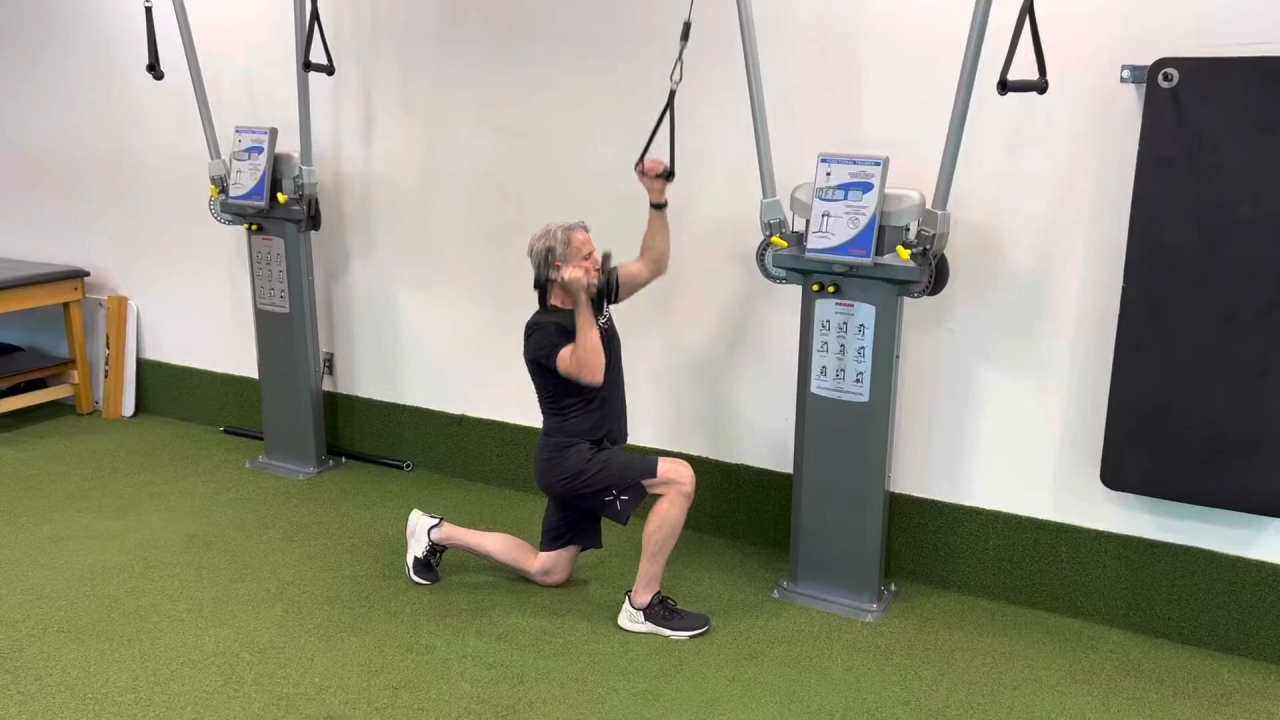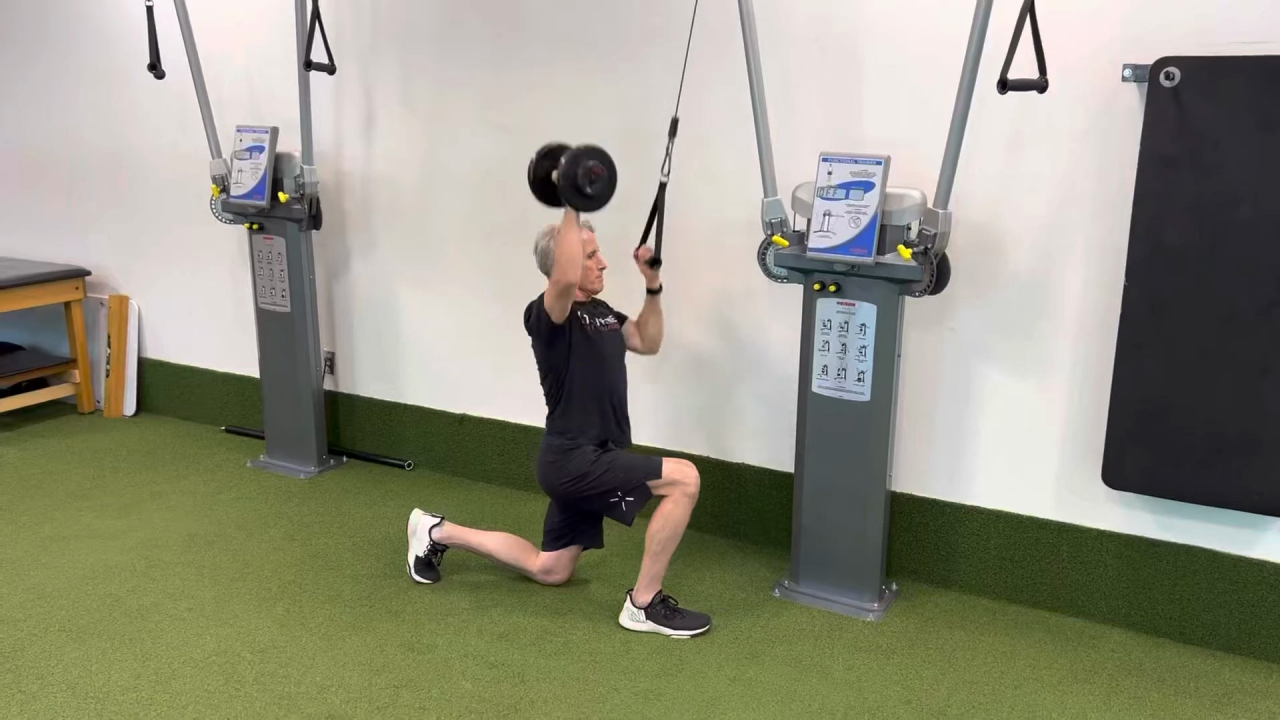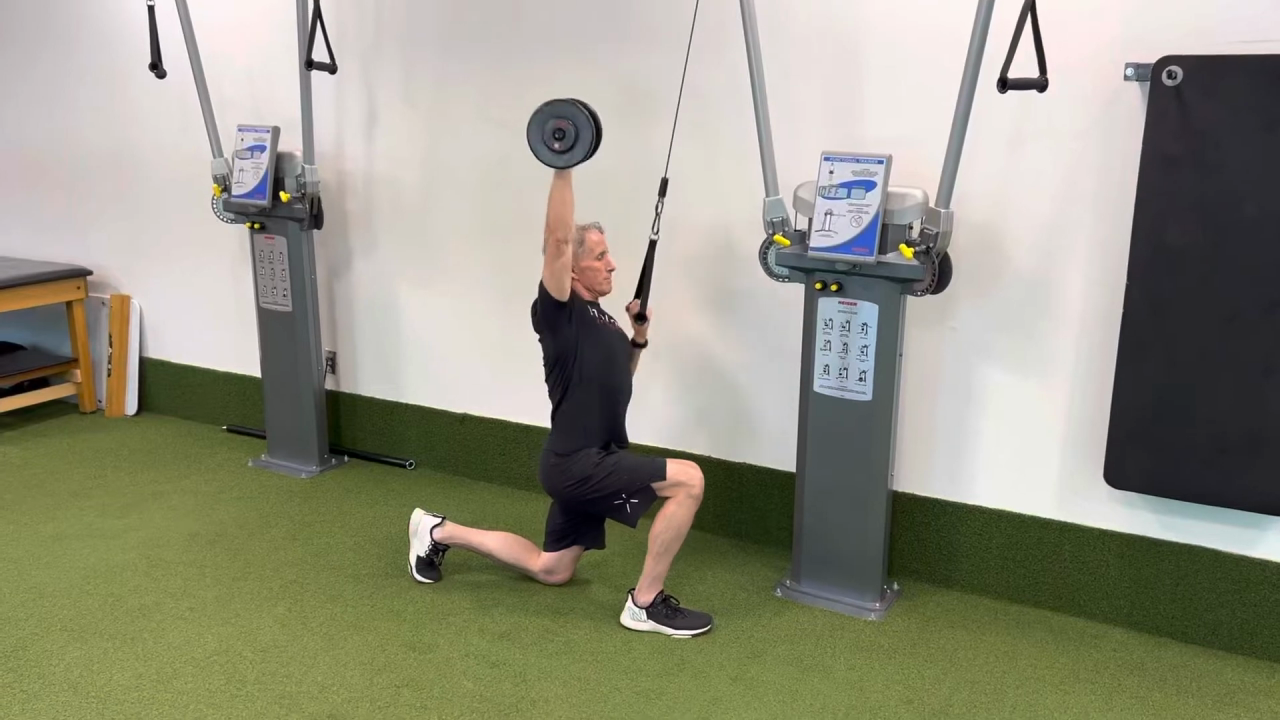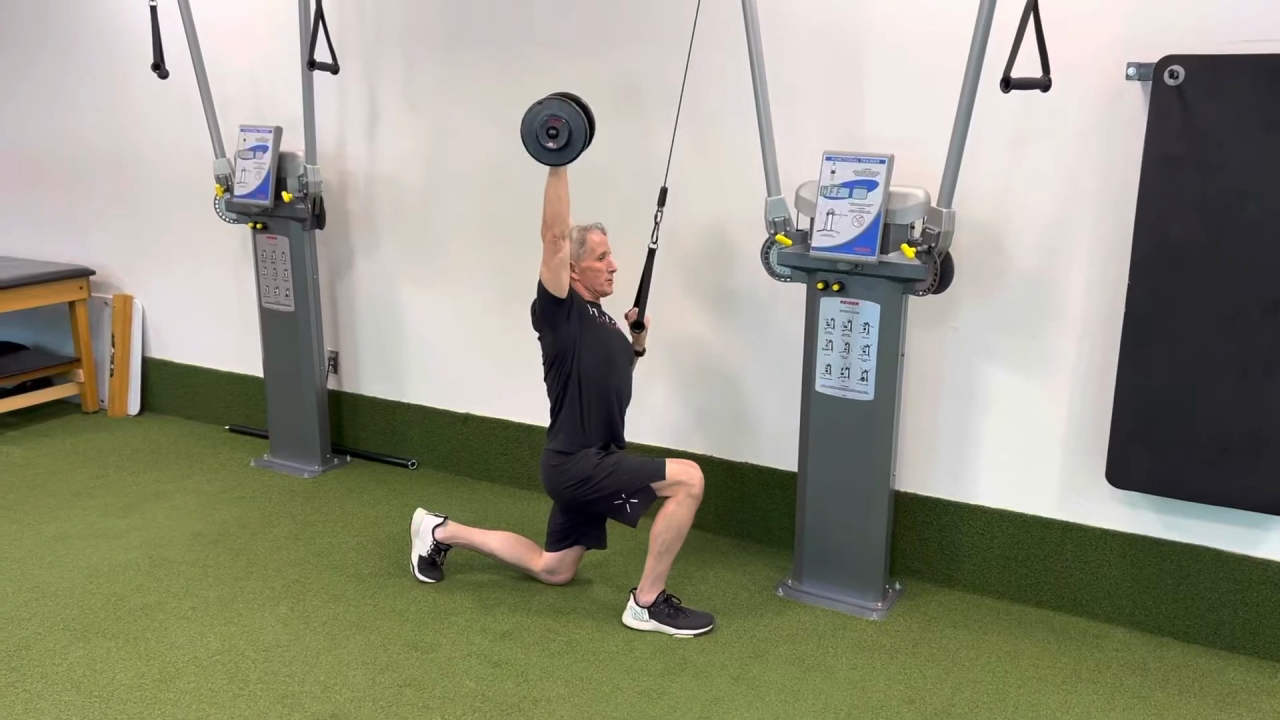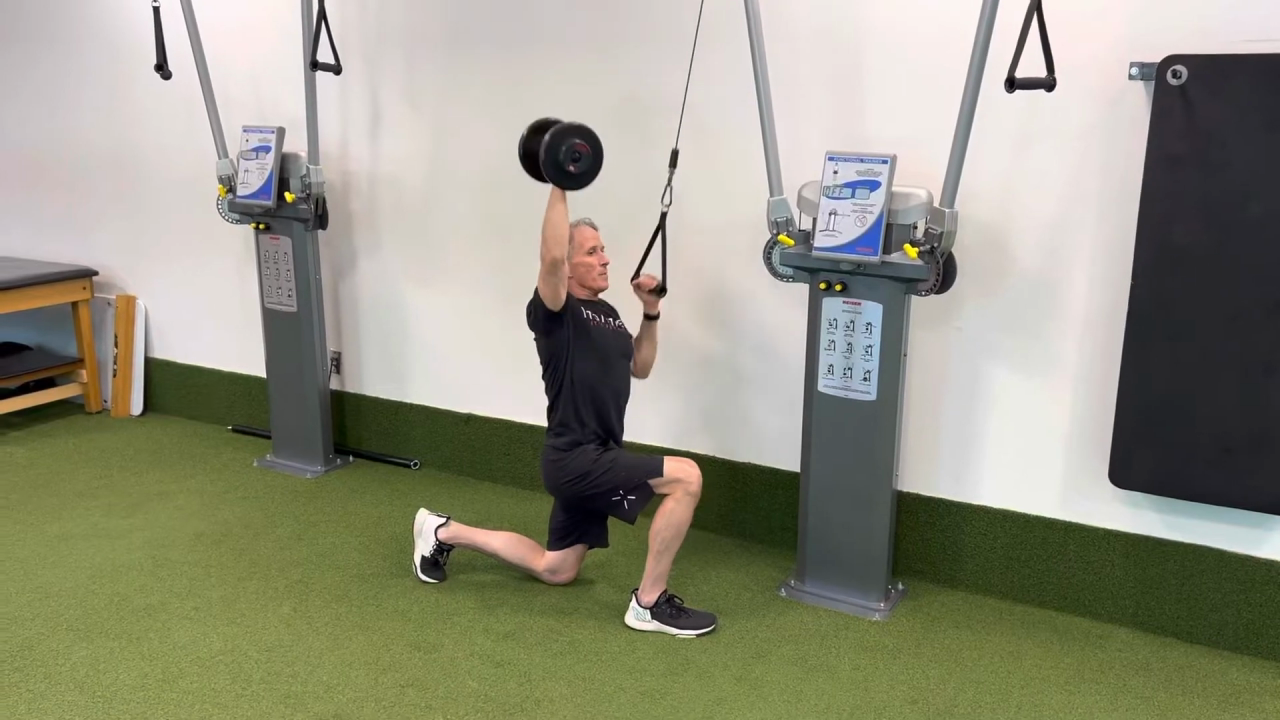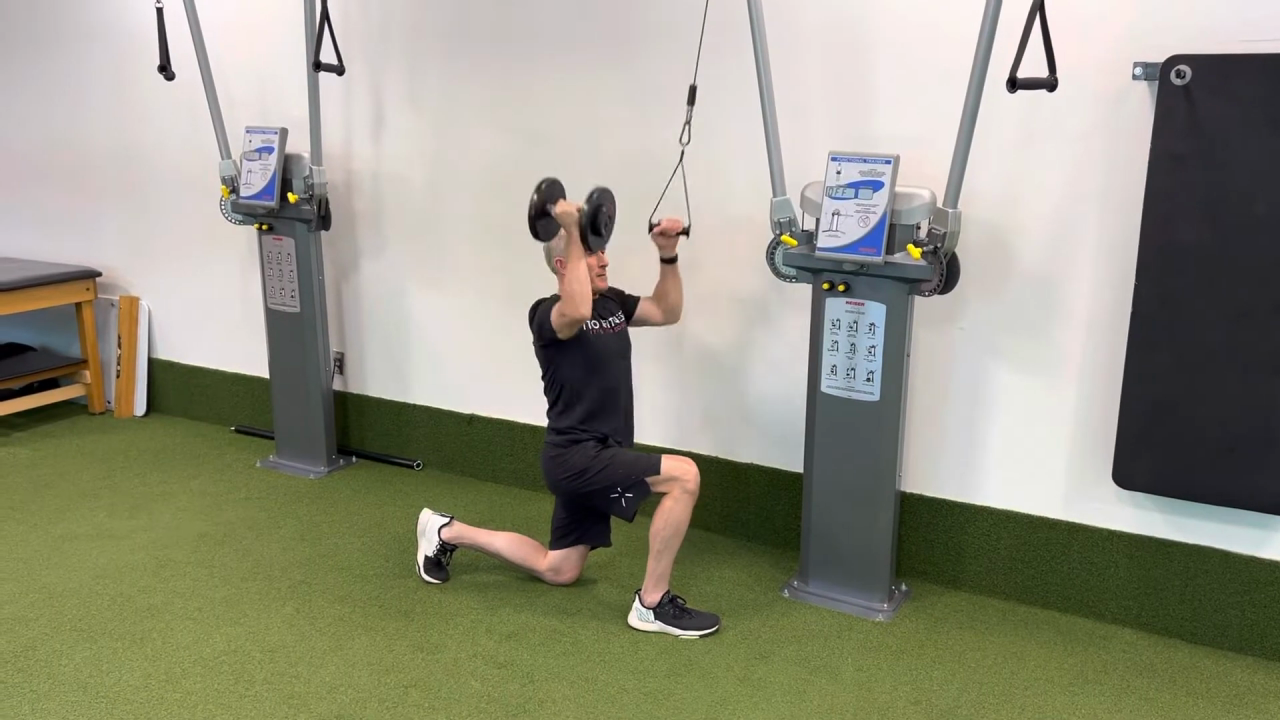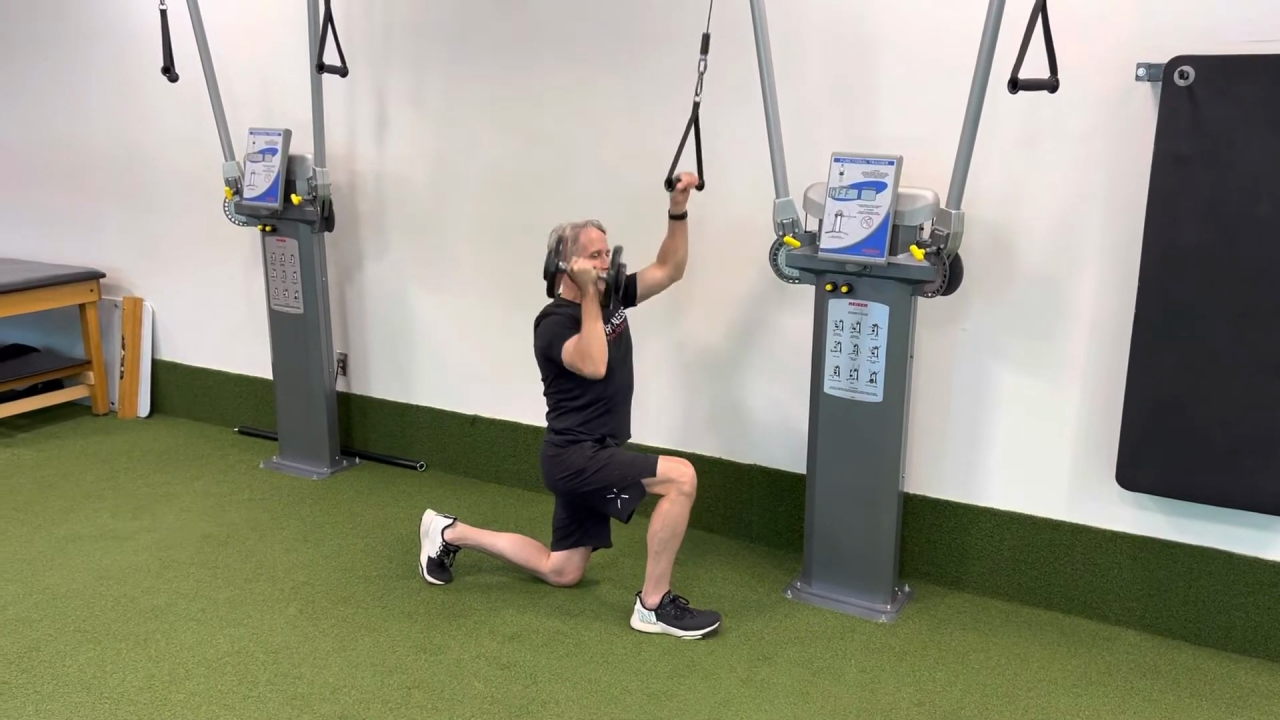
dt=0.3s
person 1, frame 1
left shoulder: (596, 296)
right shoulder: (543, 329)
left elbow: (654, 263)
right elbow: (592, 373)
left wrist: (657, 198)
right wrist: (582, 302)
left hip: (583, 460)
right hip: (571, 461)
left knee: (547, 571)
right knee: (679, 479)
left ankle: (436, 534)
right ankle: (643, 604)
person 1, frame 2
left shoulder: (598, 312)
right shoulder: (545, 315)
left elbow: (649, 342)
right elbow: (565, 279)
left wrist: (651, 281)
right wrist: (570, 204)
left hip: (587, 459)
right hip: (576, 460)
left knee: (550, 568)
right knee: (684, 478)
left ankle: (437, 533)
right ankle: (645, 604)
person 1, frame 3
left shoulder: (597, 320)
right shoulder: (557, 310)
right elbow: (558, 240)
left wrist: (638, 336)
right wrist: (562, 167)
left hip: (588, 461)
right hip: (578, 464)
left knee: (550, 570)
right knee: (688, 480)
left ankle: (439, 533)
right ankle: (646, 604)
person 1, frame 4
left shoulder: (598, 319)
right shoulder: (558, 309)
right elbow: (553, 236)
left wrist: (637, 343)
right wrist: (558, 163)
left hip: (589, 461)
right hip: (577, 464)
left knee: (552, 569)
right knee: (688, 479)
left ankle: (440, 532)
right ankle: (648, 603)
person 1, frame 5
left shoulder: (605, 312)
right shoulder: (553, 312)
left elbow: (639, 368)
right elbow: (551, 258)
left wrist: (650, 313)
right wrist: (559, 186)
left hip: (591, 457)
right hip: (576, 459)
left knee: (555, 569)
right knee: (685, 477)
left ankle: (444, 533)
right ankle: (649, 603)
person 1, frame 6
left shoulder: (609, 301)
right shoulder: (547, 313)
left elbow: (669, 312)
right elbow: (577, 315)
left wrist: (668, 254)
right wrist: (571, 239)
left hip: (594, 455)
right hip: (577, 455)
left knee: (558, 569)
right knee: (684, 475)
left ankle: (446, 533)
right ankle: (653, 604)
person 1, frame 7
left shoulder: (611, 295)
right shoulder: (553, 323)
left elbow: (670, 269)
right elbow: (594, 366)
left wrist: (677, 210)
right wrist: (589, 295)
left hip: (593, 456)
right hip: (575, 457)
left knee: (561, 571)
right knee: (680, 477)
left ankle: (450, 533)
right ankle: (654, 604)
